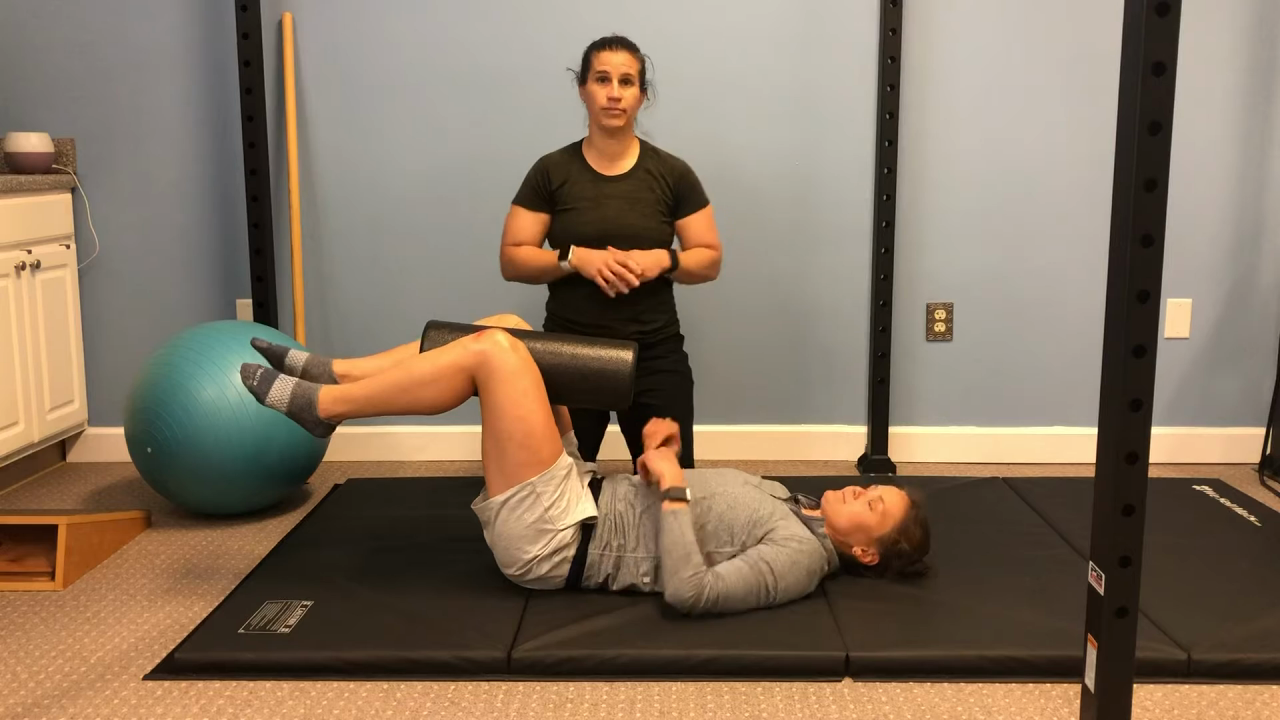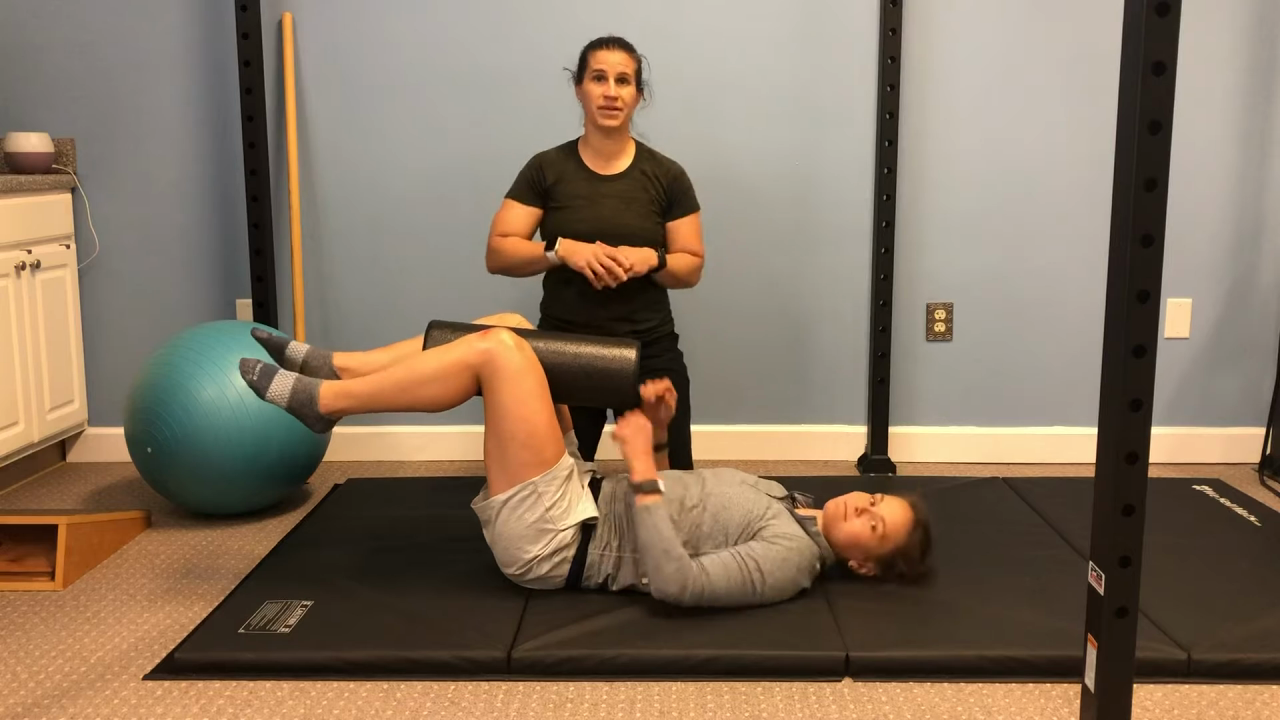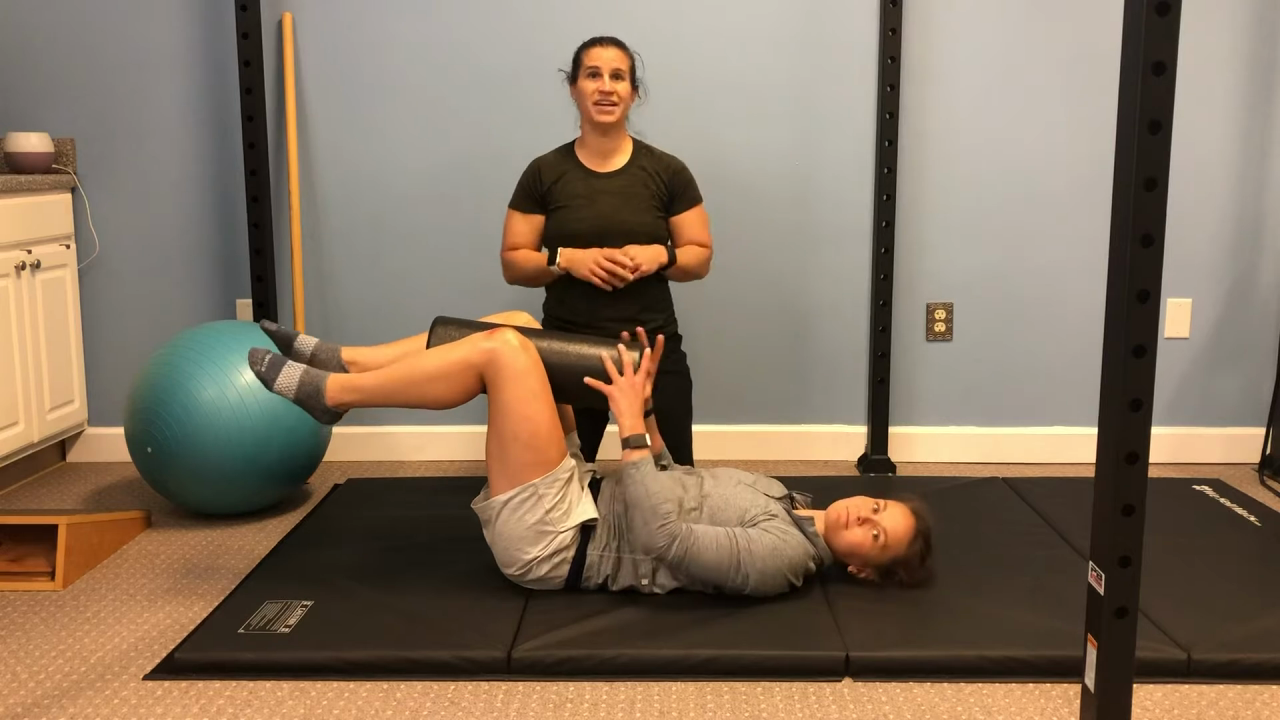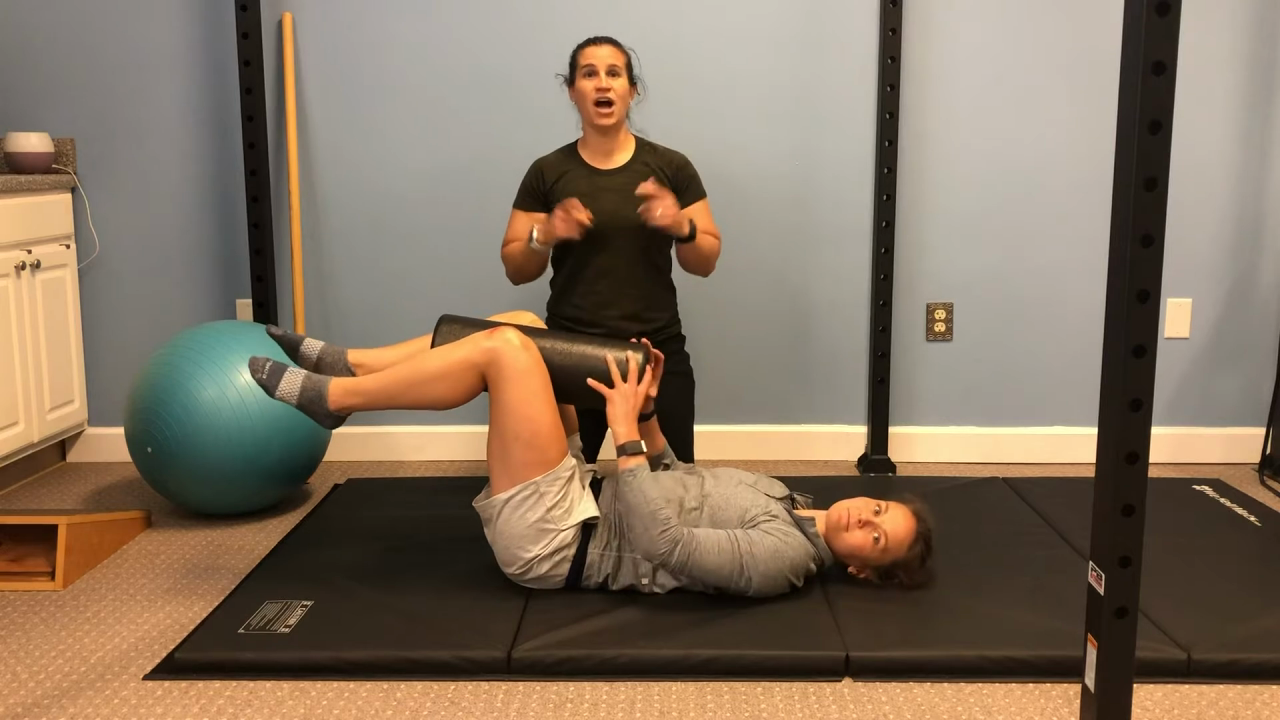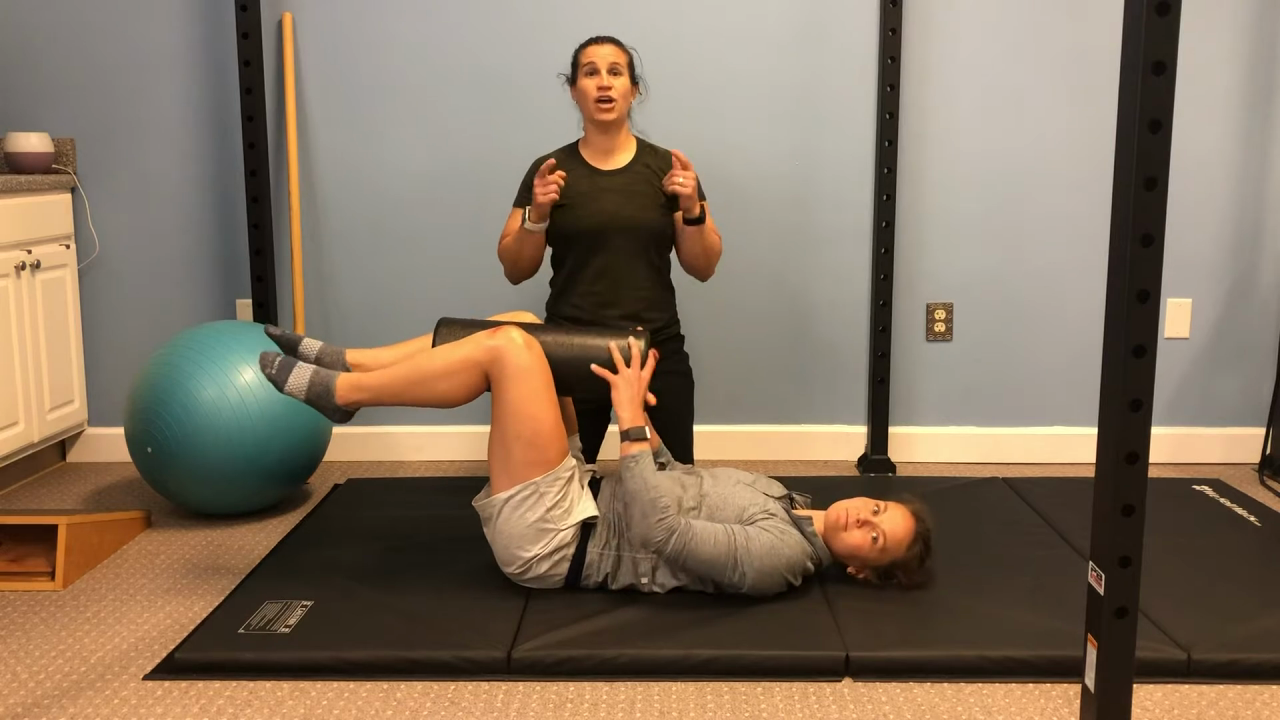
dt=0.2s
person 1, frame 1
left shoulder: (800, 556)
right shoulder: (790, 506)
left elbow: (688, 590)
left wrist: (669, 482)
right wrist: (660, 451)
left hip: (551, 540)
right hip: (588, 498)
left knee: (493, 350)
right knee: (506, 330)
left ankle: (320, 407)
right ankle: (328, 373)
person 1, frame 2
left shoulder: (794, 556)
right shoulder: (789, 506)
left elbow: (674, 581)
left wrist: (641, 469)
right wrist: (657, 428)
left hip: (550, 541)
right hip: (585, 499)
left knee: (500, 352)
right knee: (508, 328)
left ankle: (320, 399)
right ankle: (328, 365)
person 1, frame 3
left shoulder: (784, 556)
right shoulder: (789, 505)
left elbow: (660, 537)
left wrist: (630, 425)
right wrist: (645, 406)
left hip: (548, 542)
right hip: (584, 497)
left knee: (503, 351)
right knee: (516, 325)
left ankle: (327, 394)
right ankle: (338, 360)
person 1, frame 4
left shoulder: (782, 557)
right shoulder: (790, 504)
left elbow: (661, 542)
left wrist: (623, 431)
right wrist: (646, 413)
left hip: (549, 541)
right hip: (584, 498)
left knee: (504, 349)
right knee: (519, 324)
left ankle: (329, 398)
right ankle: (345, 364)
person 1, frame 5
left shoulder: (779, 557)
right shoulder: (791, 507)
left elbow: (659, 531)
left wrist: (627, 418)
right wrist: (642, 416)
left hip: (547, 540)
right hip: (584, 497)
left knee: (508, 348)
right knee: (520, 325)
left ankle: (335, 390)
right ankle: (342, 363)
person 2, frame 1
left shoulder: (672, 173)
right shoulder: (551, 172)
left elbow: (708, 258)
right elbow: (512, 260)
left wrist: (663, 260)
right wrist: (575, 258)
left hip: (656, 356)
person 2, frame 2
left shoulder: (666, 175)
right shoulder: (546, 169)
left elbow: (692, 267)
right elbow: (498, 254)
left wrist: (651, 259)
right wrist: (564, 249)
left hip: (650, 354)
person 2, frame 3
left shoulder: (667, 171)
right shoulder: (544, 172)
left elbow: (700, 257)
right elbow: (513, 262)
left wrist: (661, 256)
right wrist: (566, 260)
person 2, frame 4
left shoulder: (670, 167)
right shoulder: (547, 172)
left elbow: (707, 260)
right elbow: (515, 267)
left wrist: (680, 227)
right wrist: (546, 236)
left hip: (657, 354)
person 2, frame 5
left shoulder: (668, 167)
right shoulder: (550, 170)
left elbow: (704, 267)
right elbow: (514, 270)
left wrist: (692, 208)
right wrist: (538, 214)
left hip: (657, 353)
